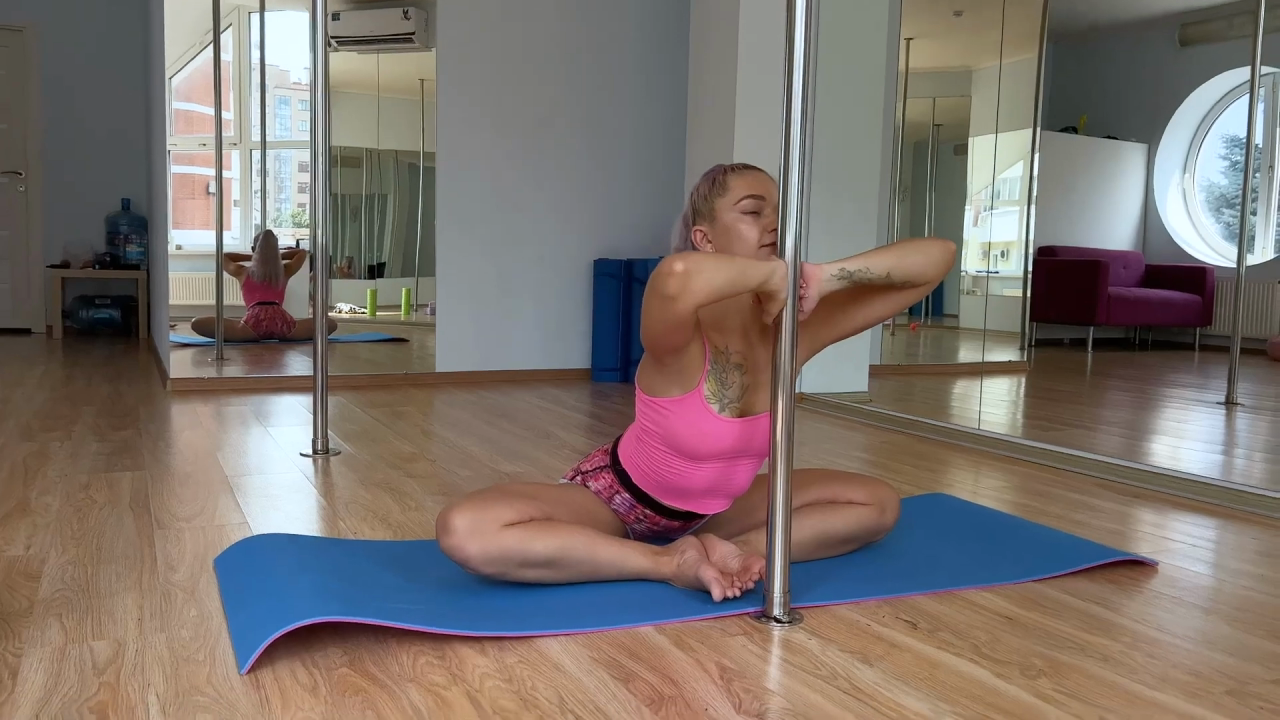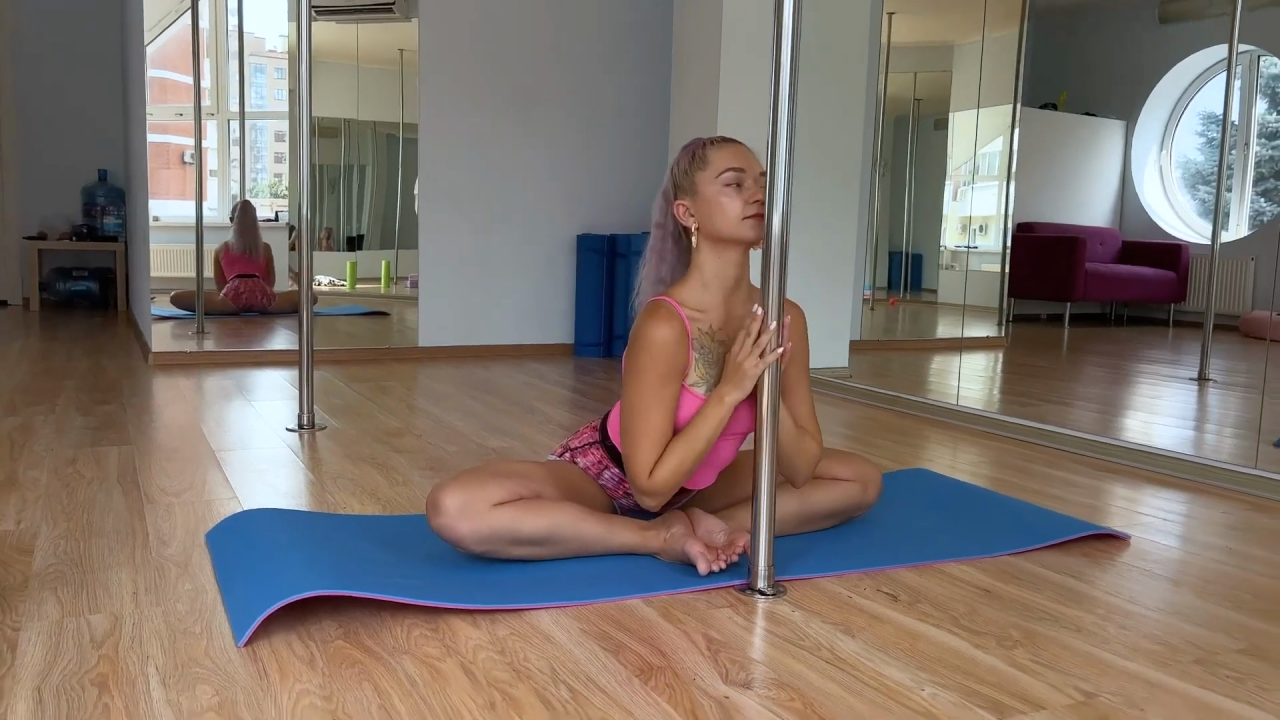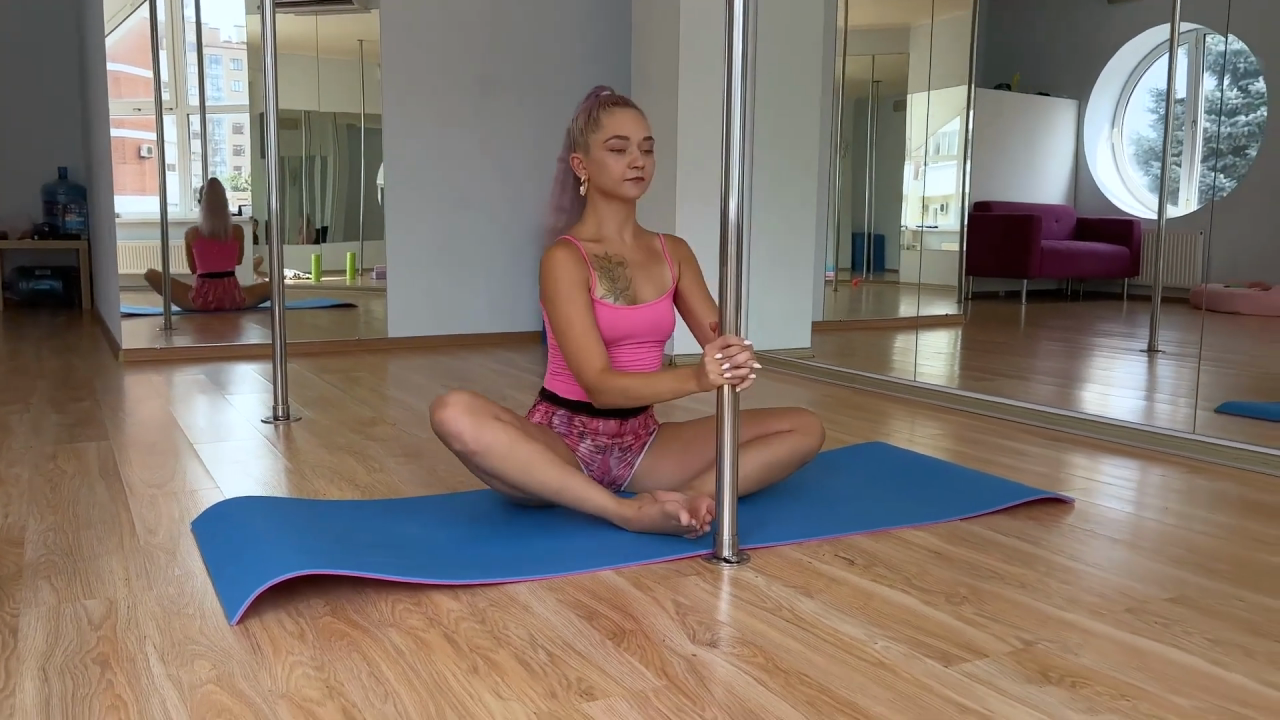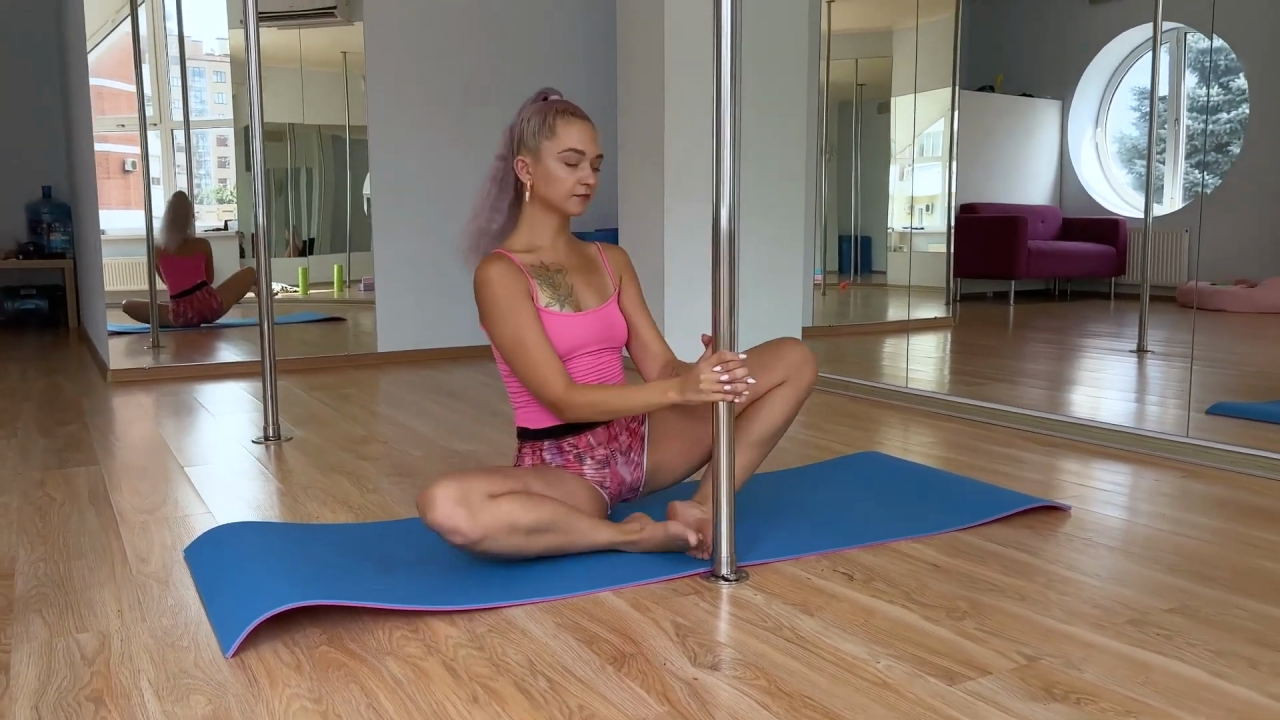
dt=1s
person 1, frame 1
left shoulder: (798, 329)
right shoulder: (678, 338)
left elbow: (940, 257)
right elbow: (676, 274)
left wrist: (825, 275)
right wrist: (772, 271)
left hip: (706, 512)
right hip: (613, 500)
left knee: (878, 503)
right knee: (463, 531)
left ankle: (718, 553)
right ankle: (669, 563)
person 1, frame 2
left shoulder: (785, 321)
right shoulder: (663, 326)
left elbow: (801, 471)
right elbow: (650, 487)
right wrist: (730, 390)
left hip: (692, 486)
right hip: (602, 477)
left knee: (862, 479)
right knee: (454, 509)
left ankle: (711, 526)
right ankle: (660, 538)
person 1, frame 3
left shoulder: (674, 252)
right shoulder: (565, 258)
left elbow: (720, 347)
right elbow: (599, 384)
left wrist: (734, 360)
right wrist: (695, 377)
left hip: (640, 442)
right hip: (563, 442)
left knee: (805, 429)
right knee: (453, 413)
right ankle: (627, 510)
person 1, frame 4
left shoulder: (612, 261)
right shoulder: (499, 273)
left elbow: (660, 366)
right elbow: (562, 399)
left wrist: (705, 374)
right wrist: (680, 390)
left hip: (637, 447)
right hip: (561, 472)
left knee: (794, 359)
right knee: (445, 507)
left ankle: (702, 508)
right ankle: (627, 534)
